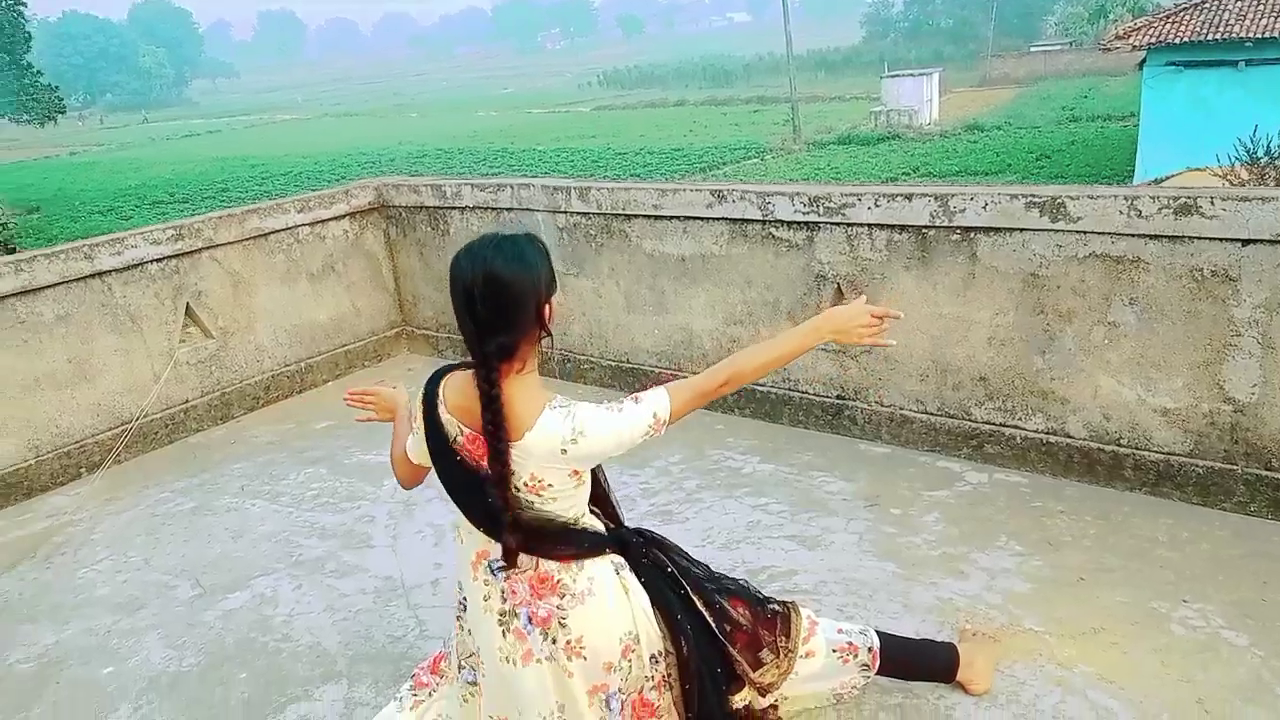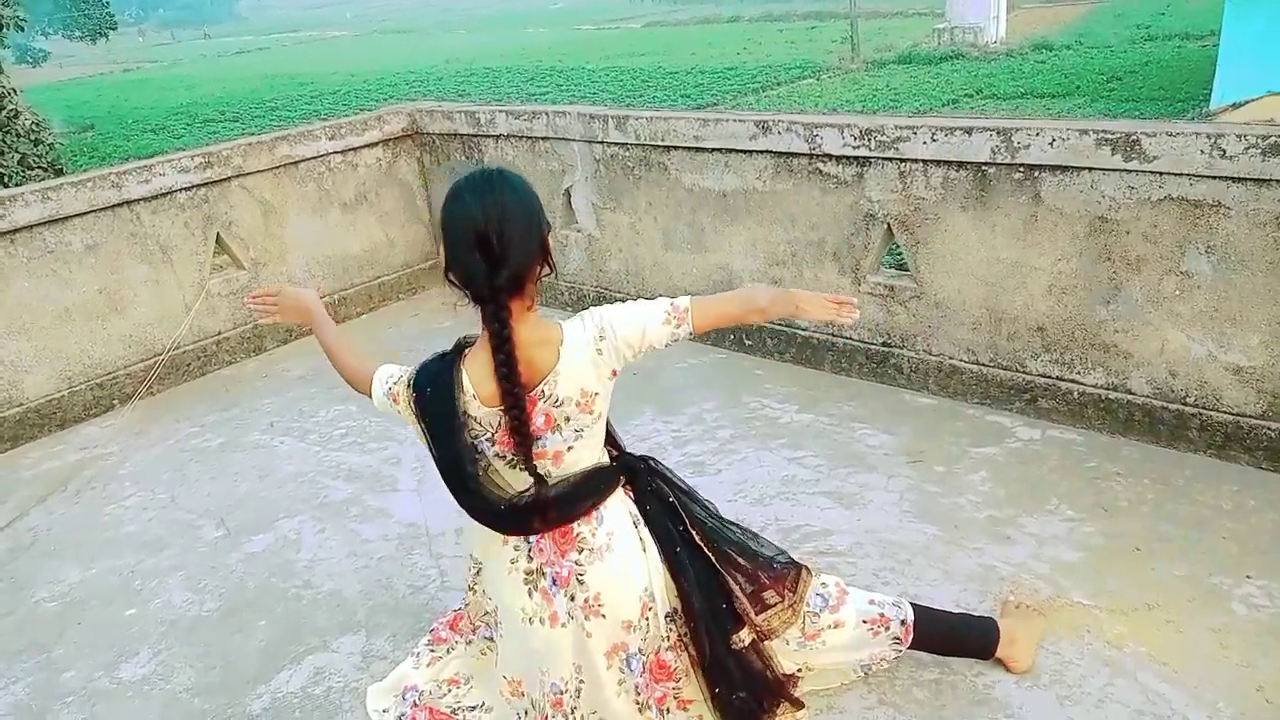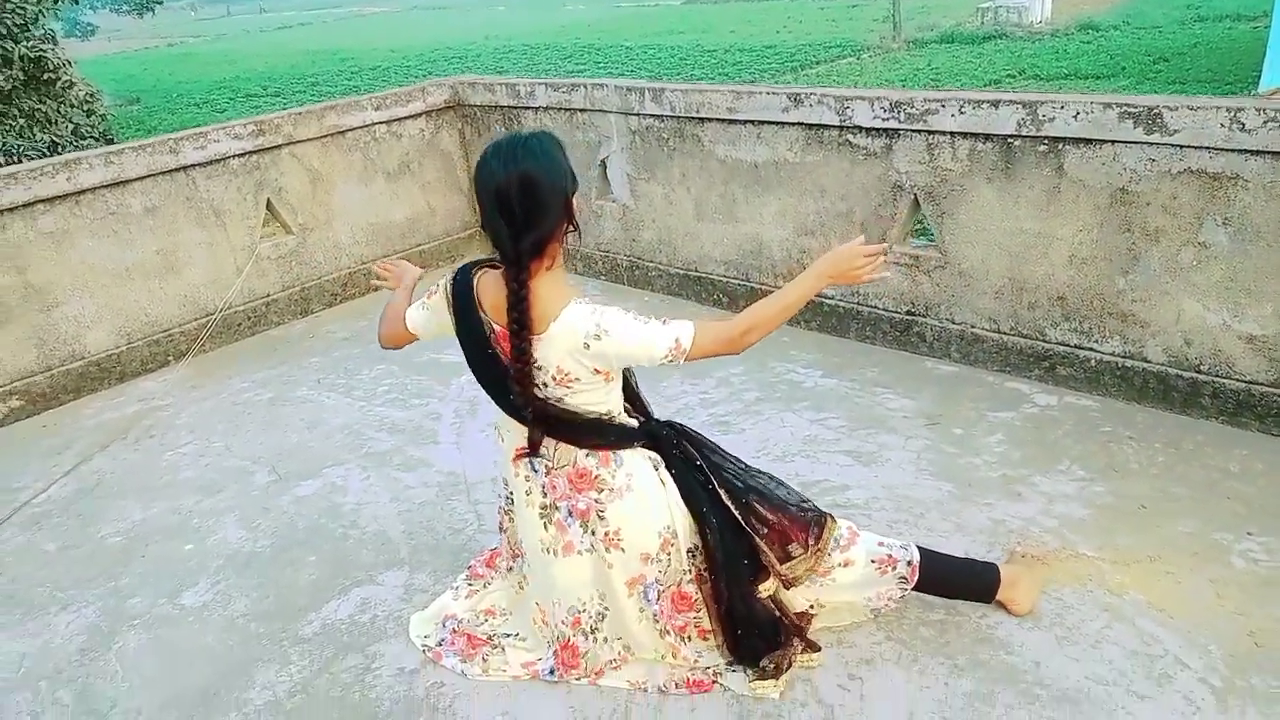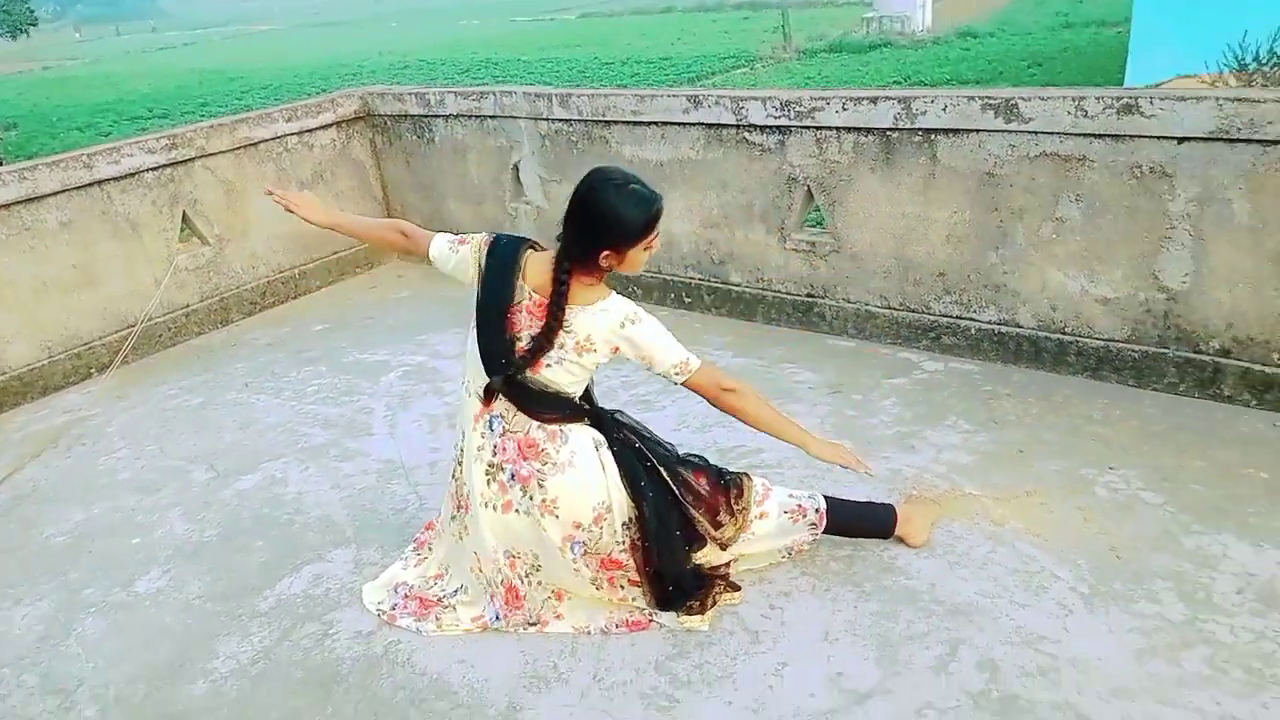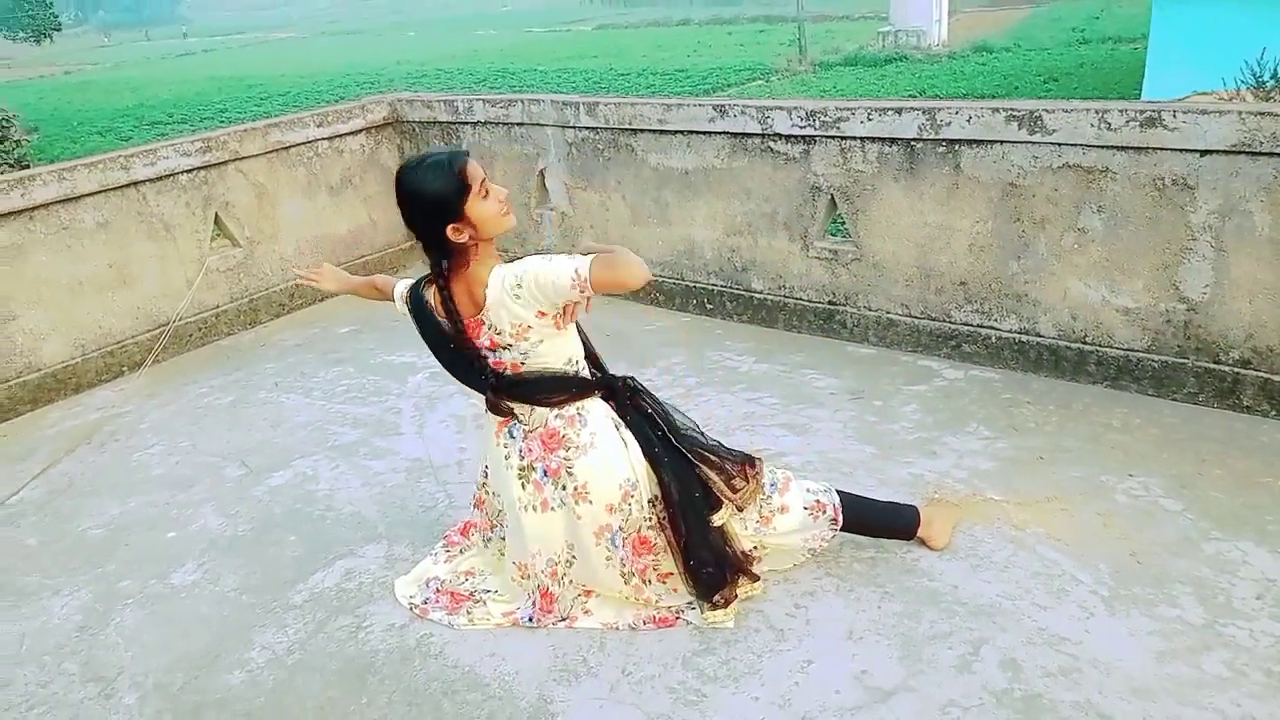
dt=1s
person 1, frame 1
left shoulder: (443, 394)
right shoulder: (570, 429)
left elbow: (407, 474)
right elbow: (713, 383)
left wrist: (403, 412)
right wrist: (827, 325)
left hip: (501, 618)
right hip: (587, 609)
right knee: (740, 636)
right ankle: (954, 662)
person 1, frame 2
left shoulder: (440, 384)
right shoulder: (591, 340)
left elbow: (363, 376)
right elbow: (729, 305)
left wrist: (312, 312)
right wrist: (792, 300)
left hip: (518, 585)
right hip: (610, 561)
right knee: (772, 599)
person 1, frame 3
left shoulder: (466, 292)
right shoulder: (591, 329)
left elbow: (390, 333)
right elbow: (733, 336)
left wrist: (405, 283)
right wrist: (827, 270)
left hip: (544, 515)
right hip: (626, 506)
right knee: (784, 540)
right ankle: (997, 581)
person 1, frame 4
left shoulder: (498, 259)
right shoulder: (618, 320)
left elbow: (408, 237)
right elbow: (722, 389)
left wrist: (323, 213)
right wrist: (811, 441)
left hip: (490, 477)
right hip: (567, 479)
right knee: (717, 499)
right ankle: (891, 521)
person 1, frame 5
left shoulder: (428, 298)
right shoulder: (524, 282)
left elbow: (386, 286)
right elbow: (632, 272)
left wrist: (343, 281)
right wrist: (589, 272)
left hip: (522, 468)
right hip: (594, 454)
right knee: (734, 490)
right ankle: (915, 521)
